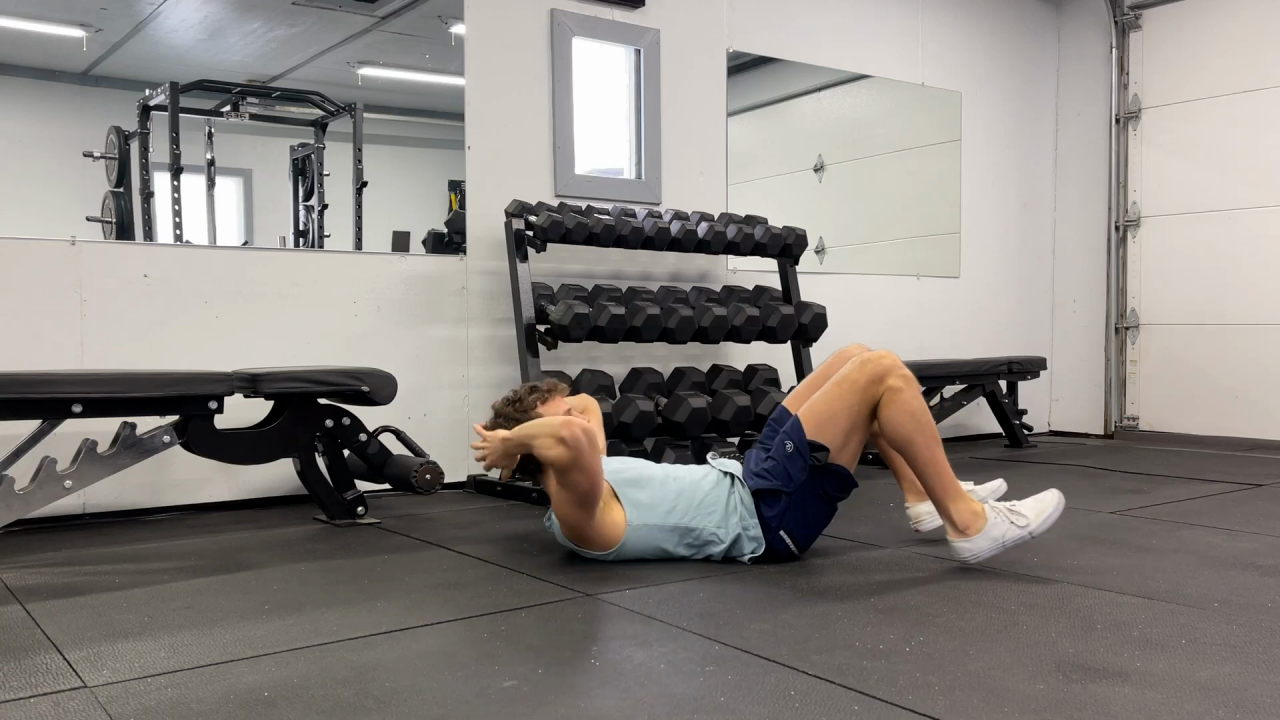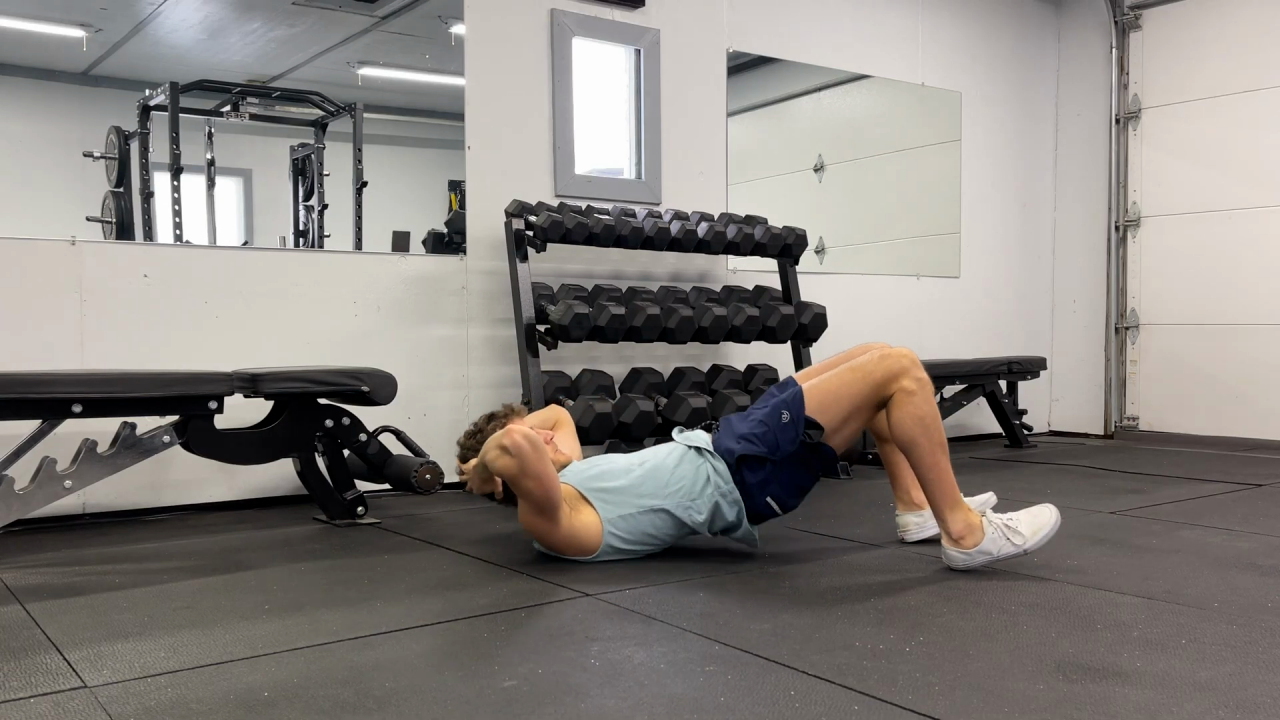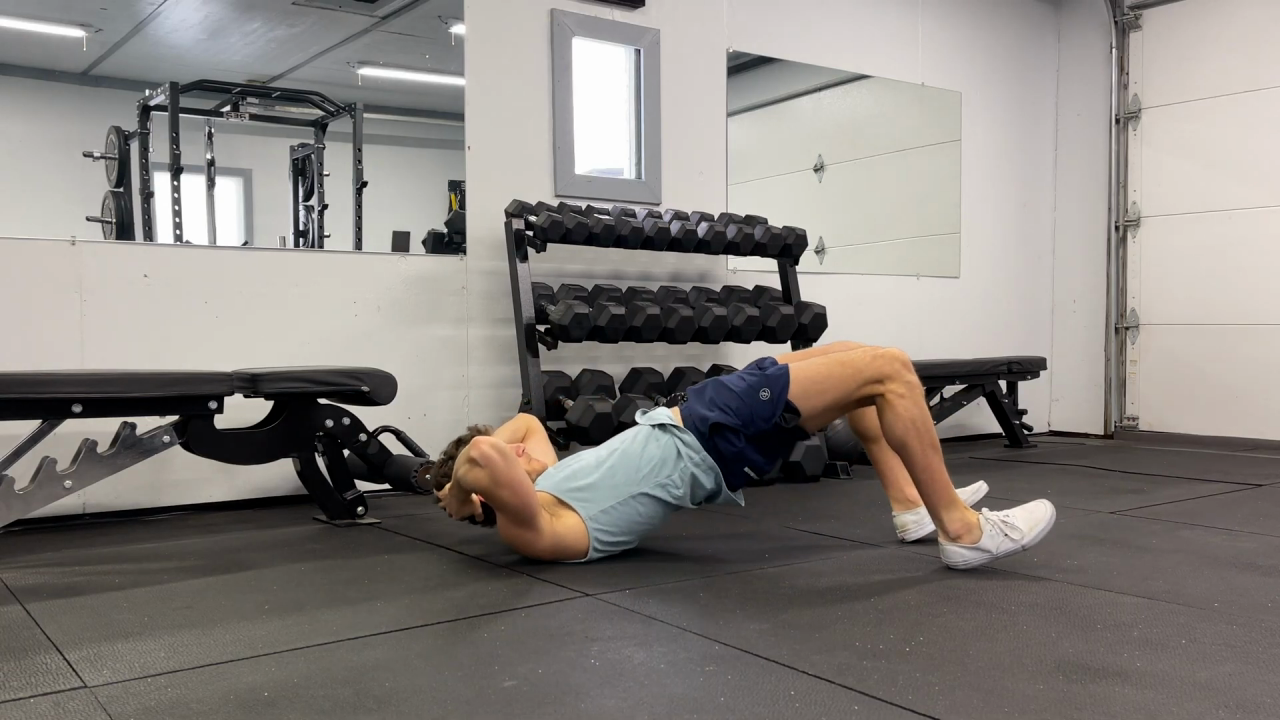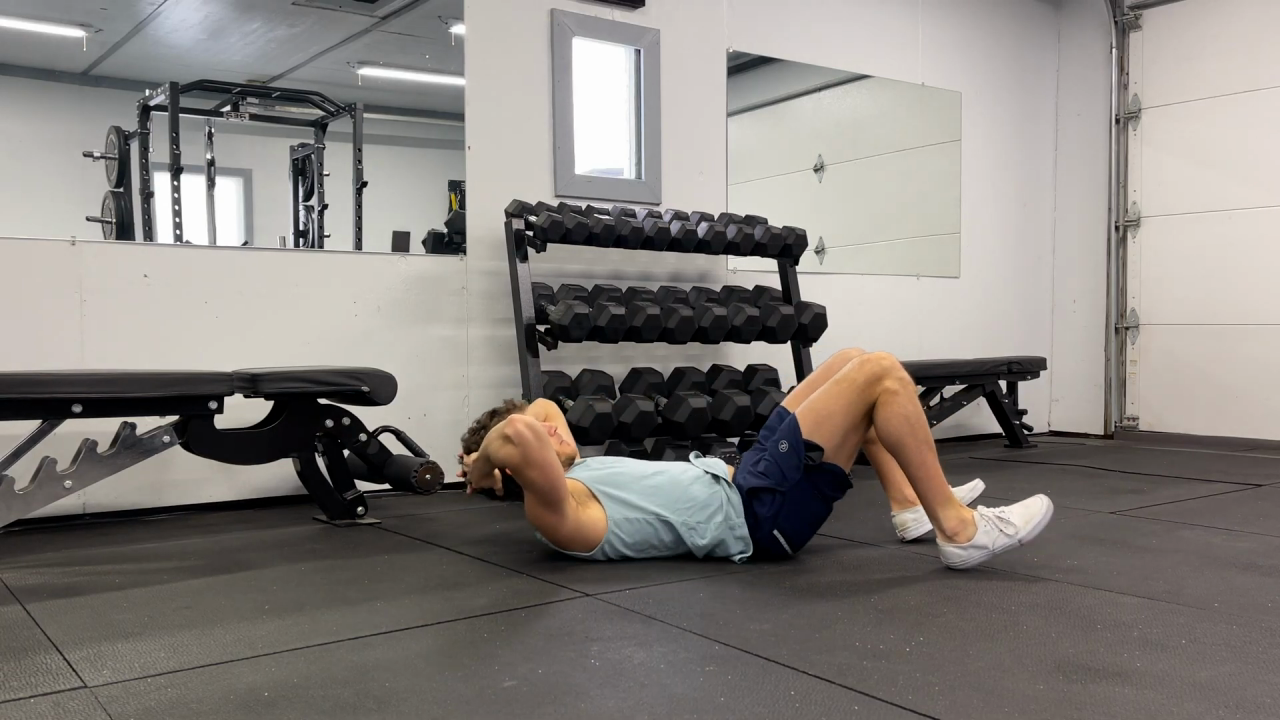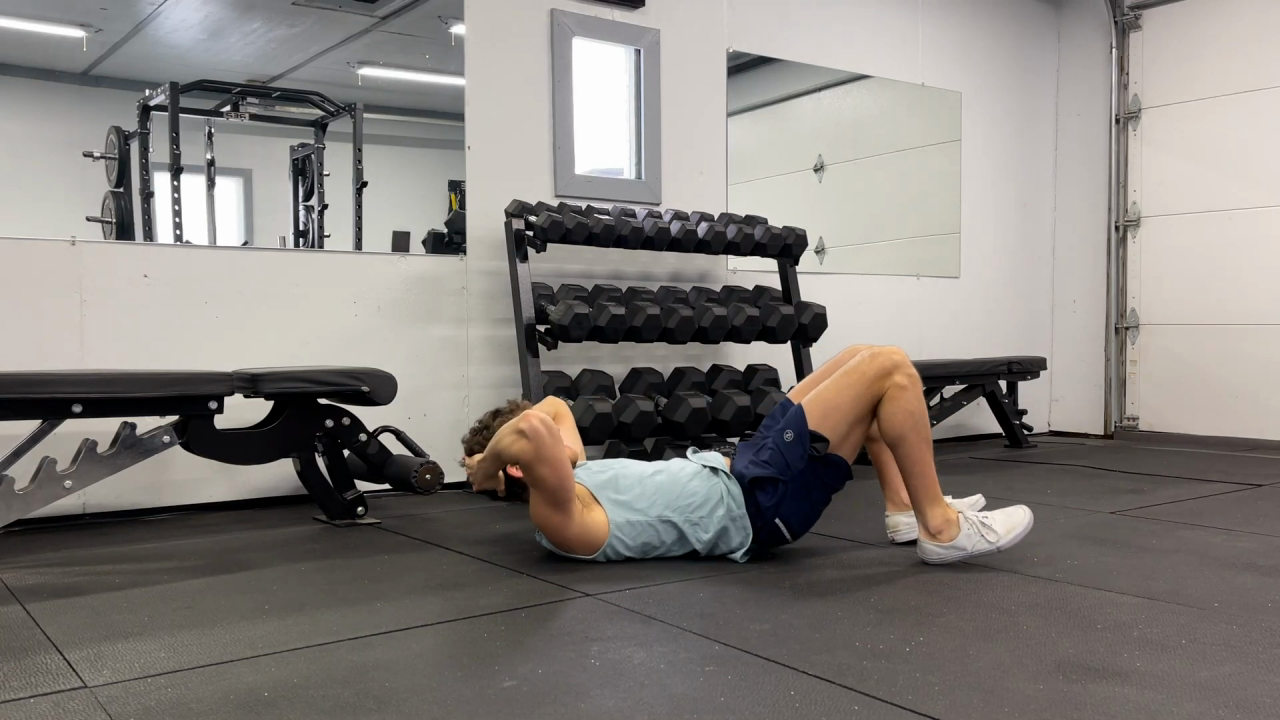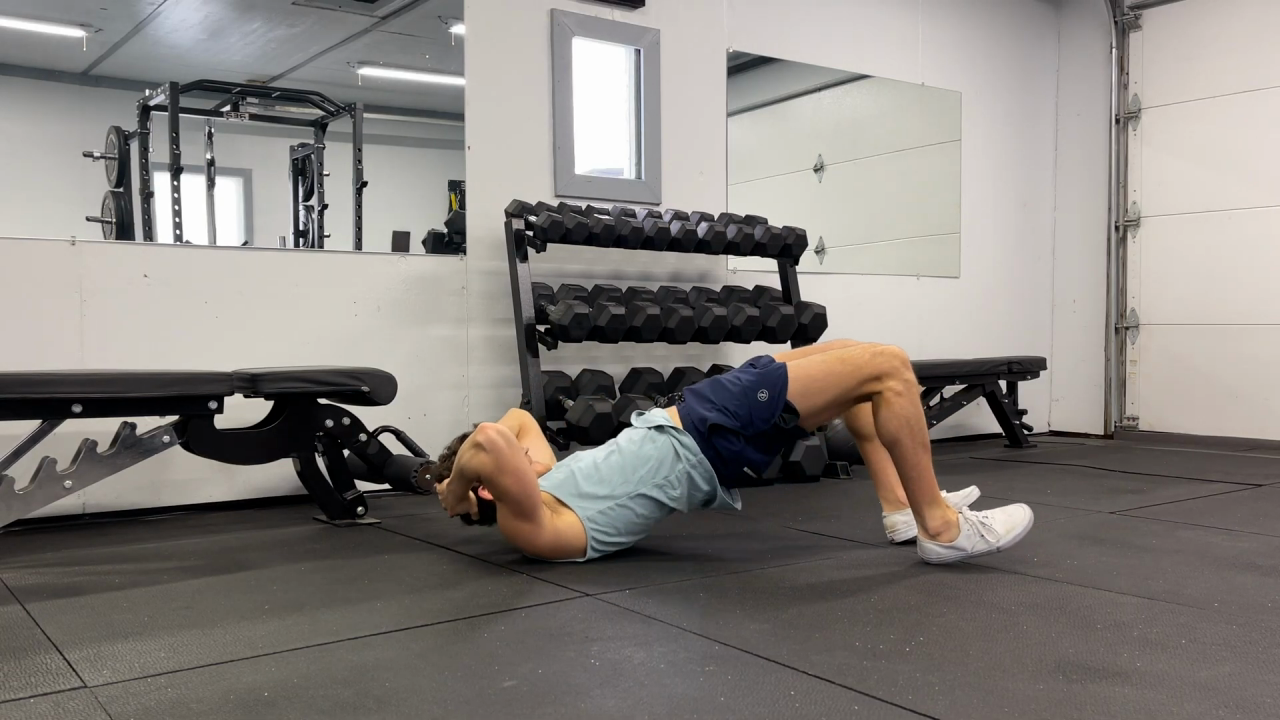
dt=0.4s
person 1, frame 1
left shoulder: (584, 482)
right shoulder: (576, 512)
left elbow: (584, 405)
right elbow: (566, 435)
left wrist: (515, 433)
right wrist: (512, 443)
left hip: (748, 478)
right hip: (769, 514)
left knee: (857, 359)
right knee: (885, 371)
left ankle: (926, 500)
right ankle: (968, 523)
person 1, frame 2
left shoulder: (569, 481)
right shoulder: (550, 522)
left elbow: (558, 412)
right elbow: (516, 445)
left wrist: (501, 447)
right wrist: (483, 467)
left hip: (728, 446)
right hip: (746, 467)
left knee: (877, 359)
right knee: (903, 369)
left ankle: (918, 510)
right ankle: (965, 533)
person 1, frame 3
left shoulder: (545, 487)
right shoulder: (531, 529)
left elbow: (524, 420)
right elbow: (483, 456)
left wrist: (489, 448)
right wrist: (460, 486)
left hip: (701, 418)
right hip: (716, 439)
left knee: (857, 357)
right knee: (893, 370)
left ankle: (911, 506)
right ankle: (962, 530)
person 1, frame 4
left shoulder: (572, 479)
right shoulder: (558, 516)
left elbow: (543, 406)
right elbow: (518, 432)
left wrist: (484, 461)
right wrist: (480, 470)
left hip: (739, 482)
right hip: (762, 512)
left knee: (855, 363)
right knee: (882, 373)
left ankle: (911, 507)
right ankle: (958, 529)
person 1, frame 5
left shoulder: (573, 485)
right shoulder: (560, 520)
left elbow: (555, 405)
right elbow: (531, 429)
left wrist: (504, 451)
right wrist: (486, 468)
left hip: (736, 473)
right hip: (758, 495)
left knee: (866, 360)
right knee: (893, 368)
left ankle: (907, 511)
right ankle: (943, 528)
person 1, frame 6
left shoulder: (542, 489)
right shoulder: (529, 527)
left elbow: (517, 417)
right elbow: (488, 442)
right wrist: (454, 492)
left hip: (704, 419)
right hip: (717, 434)
left knee: (855, 356)
right knee: (889, 368)
left ankle: (903, 510)
right ankle: (941, 528)
